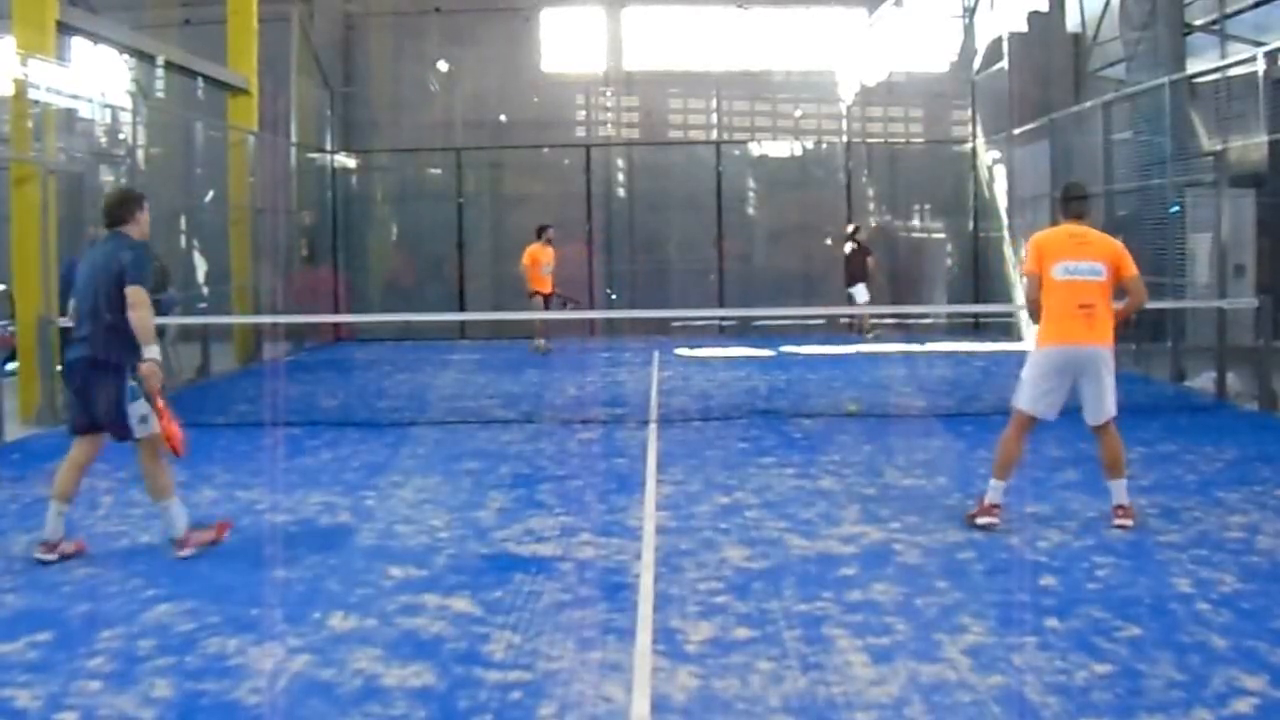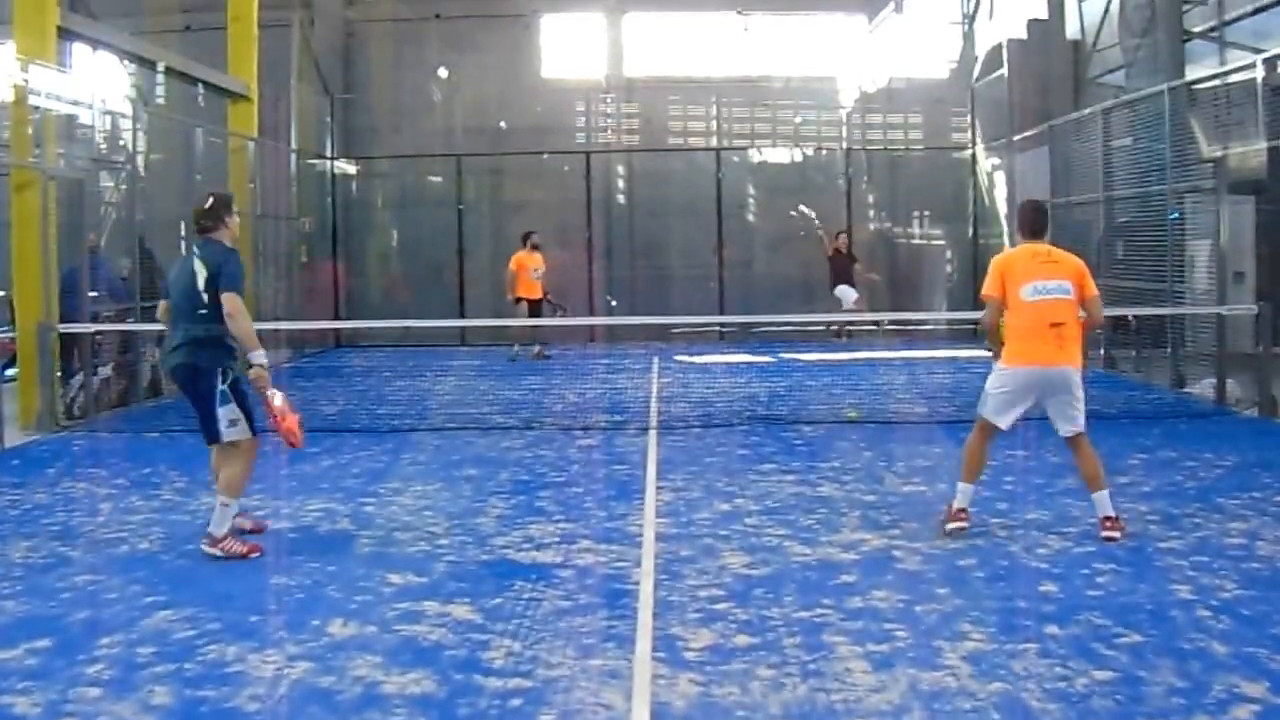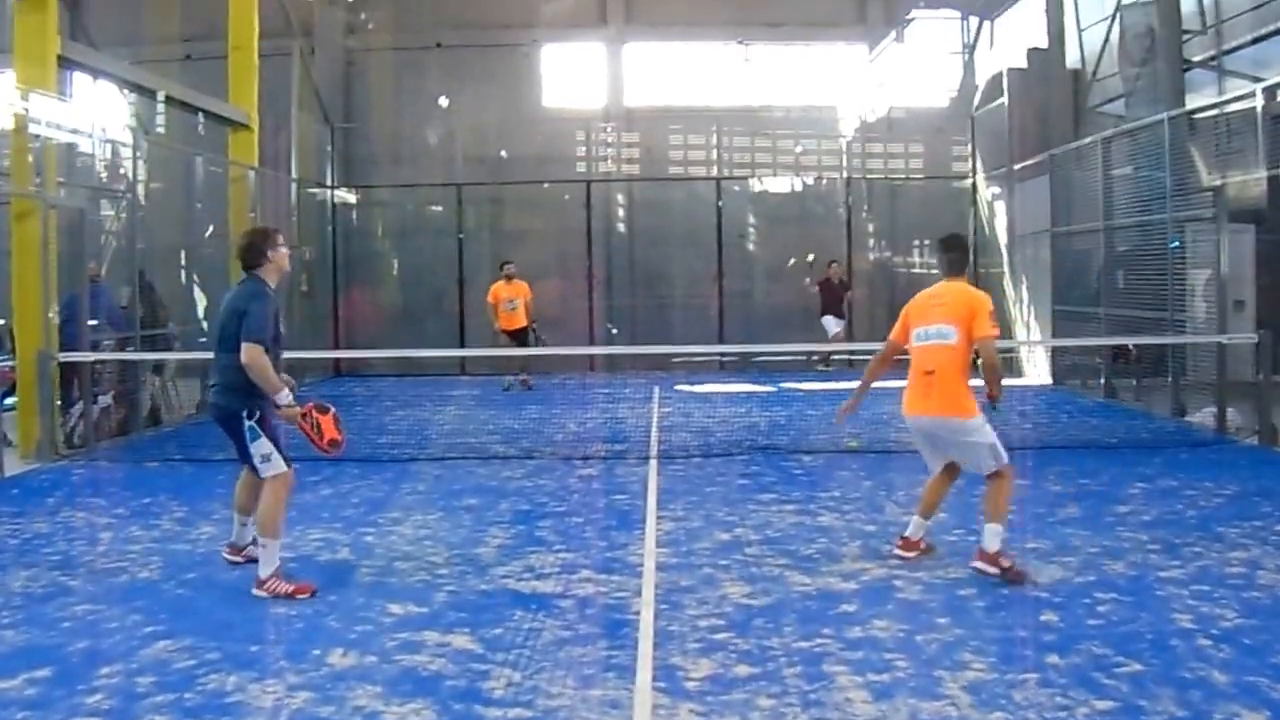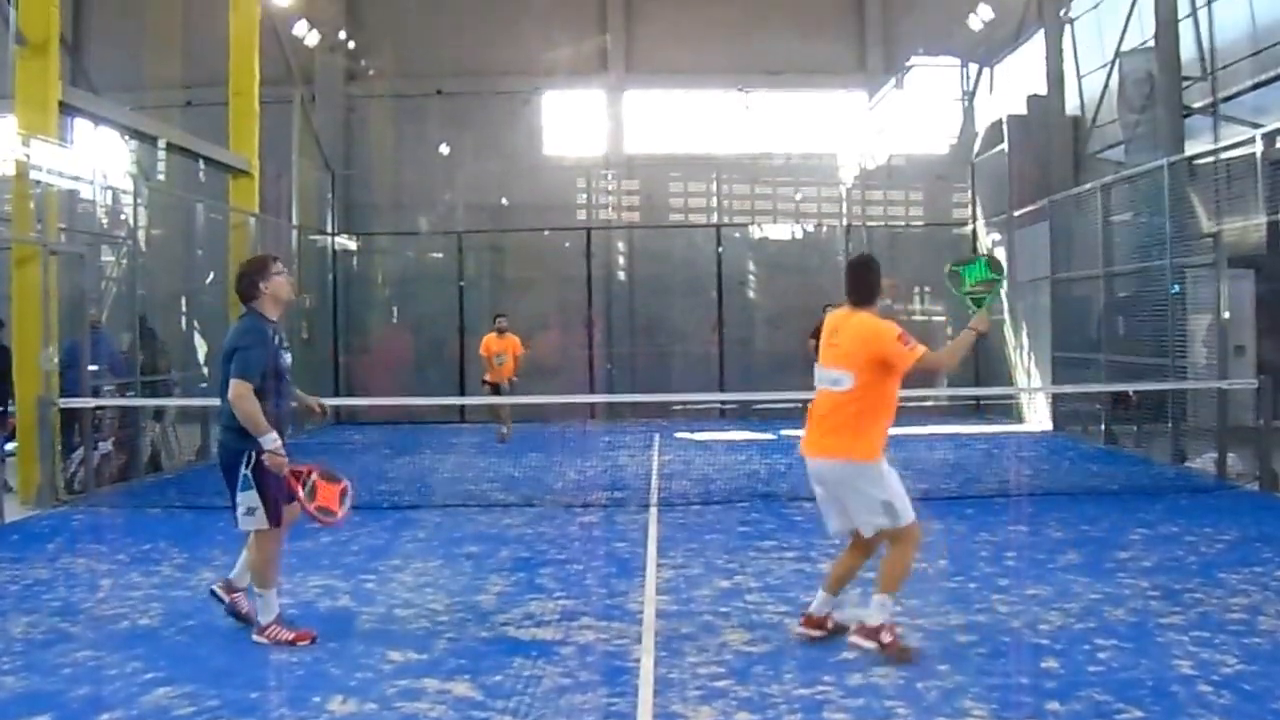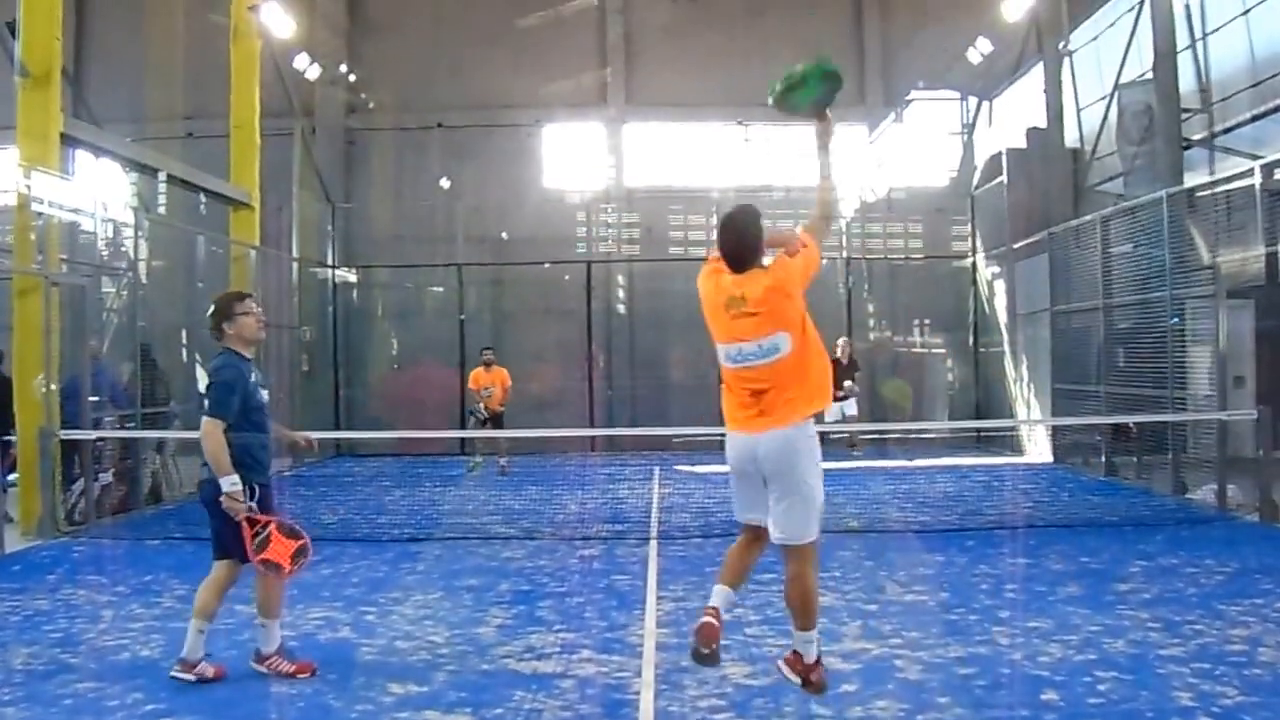
dt=0.4s
person 1, frame 1
left shoulder: (1041, 241)
right shoulder: (1112, 246)
left elbow: (1032, 297)
right elbow: (1139, 297)
left hip: (1053, 345)
right hip: (1097, 346)
left knee: (1020, 423)
right knee: (1105, 426)
left ankle: (991, 504)
right ankle: (1121, 506)
person 1, frame 2
left shoulder: (1003, 262)
right shoulder: (1074, 263)
left elbow: (991, 321)
right elbow: (1096, 318)
left wrist: (998, 347)
left hip: (1019, 365)
right hip: (1066, 365)
left knee: (982, 431)
right knee: (1078, 441)
left ankle: (959, 509)
right ankle: (1108, 517)
person 1, frame 3
left shoulder: (917, 301)
right shoulder: (976, 300)
left elbow: (885, 355)
right elbow: (989, 357)
left wrist: (858, 394)
right wrist: (995, 391)
left hip: (914, 410)
right hip: (954, 411)
left knee: (947, 471)
right knee: (1000, 476)
left ankle: (911, 538)
right ankle: (991, 551)
person 1, frame 4
left shoulder: (833, 321)
right shoulder: (881, 332)
right elbow: (939, 364)
left wrist: (859, 293)
right wrist: (974, 330)
left hip: (817, 455)
right hip: (853, 458)
left knee: (863, 541)
right knee: (905, 536)
left ankle: (818, 615)
right ankle: (875, 624)
person 1, frame 5
left shoulder: (710, 287)
right shoulder: (782, 281)
left elbow: (729, 248)
right elbow: (822, 214)
left wrist: (776, 238)
right wrist: (823, 149)
left hip: (741, 439)
right hip: (789, 437)
left knee: (753, 535)
right knee: (801, 553)
left ankle: (713, 612)
right ankle: (805, 656)
person 2, frame 1
left shoulder: (92, 254)
right shoulder: (132, 251)
left elbow: (74, 309)
right elbow: (137, 303)
right wrist: (151, 354)
left hip: (79, 359)
right hip: (112, 362)
left knee: (85, 447)
right knee: (153, 444)
left ankle: (51, 538)
right ankle: (182, 535)
person 2, frame 2
left shoulder: (185, 261)
right shoulder: (225, 256)
left elbow: (164, 312)
right elbow: (233, 311)
right wrist: (258, 359)
left hip: (182, 360)
right hip: (209, 362)
left knee: (223, 439)
right knee: (243, 443)
left ankle: (227, 515)
right ankle: (219, 535)
person 2, frame 3
left shoulder: (247, 292)
right shoulder: (259, 298)
right elbow: (251, 358)
left wrist: (275, 378)
right wrist: (284, 398)
left hip: (235, 398)
right hip: (242, 404)
left knee: (256, 468)
right knee: (279, 479)
left ankle: (239, 544)
right ankle: (268, 577)
person 2, frame 4
left shoulder: (267, 329)
right shoulder: (253, 333)
right elbow: (239, 395)
left wrist: (302, 398)
right wrist: (272, 444)
left hip: (259, 446)
right hip: (248, 449)
left knee: (285, 514)
right knee: (268, 531)
left ankle: (234, 584)
right ankle: (268, 623)
person 2, frame 5
left shoulder: (243, 368)
right shoulder: (228, 371)
right elbow: (211, 432)
left wrist: (288, 435)
right wrist: (230, 487)
left hip: (249, 483)
right hip: (240, 487)
left knee: (227, 568)
left ankle: (190, 660)
right ankle: (269, 653)
